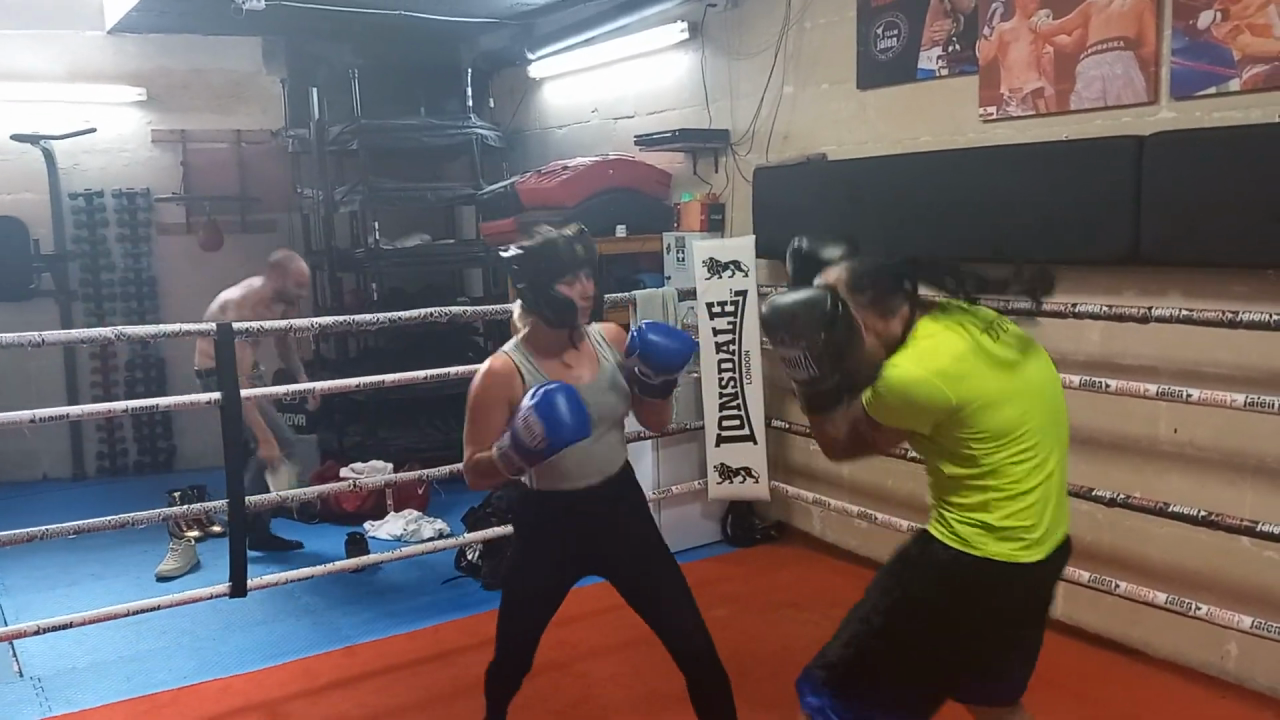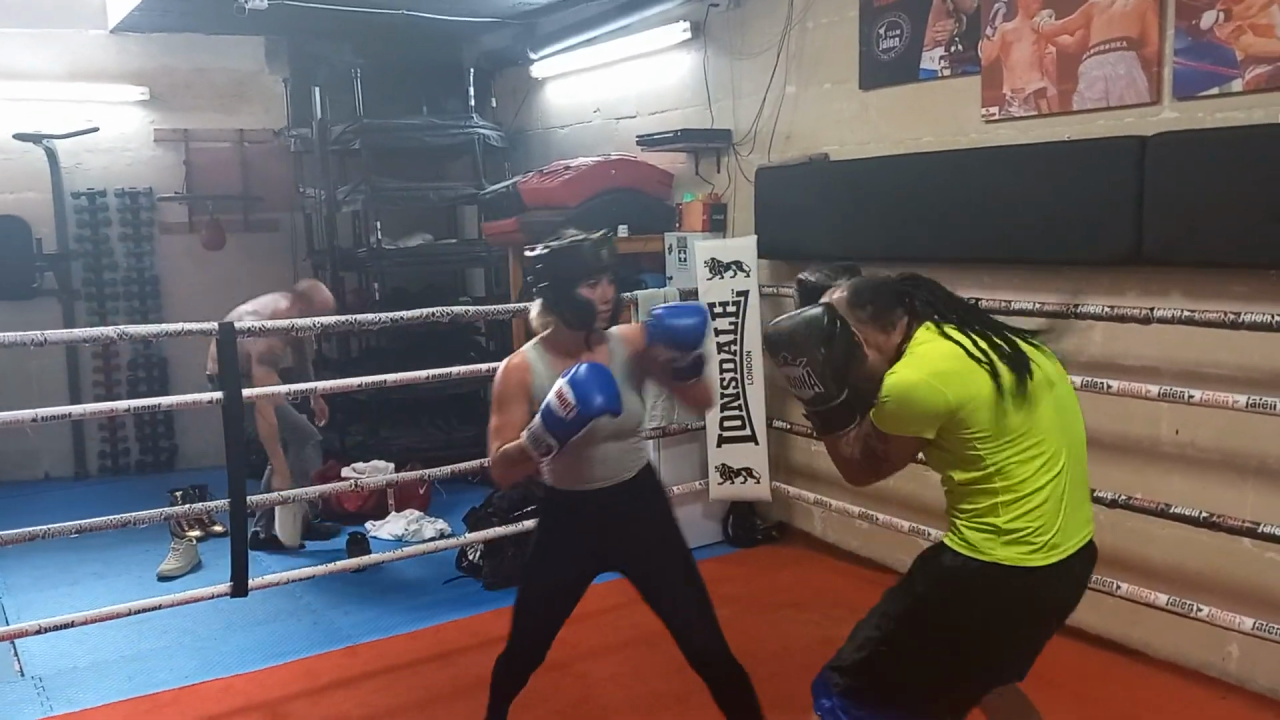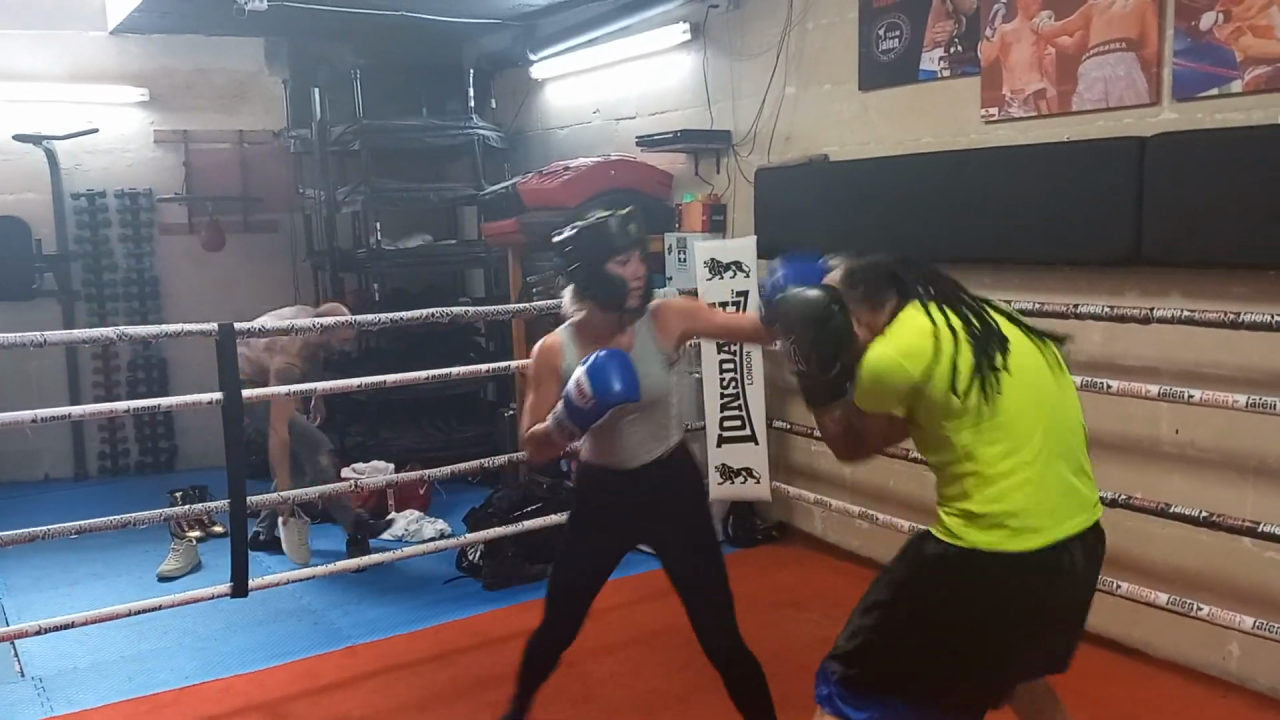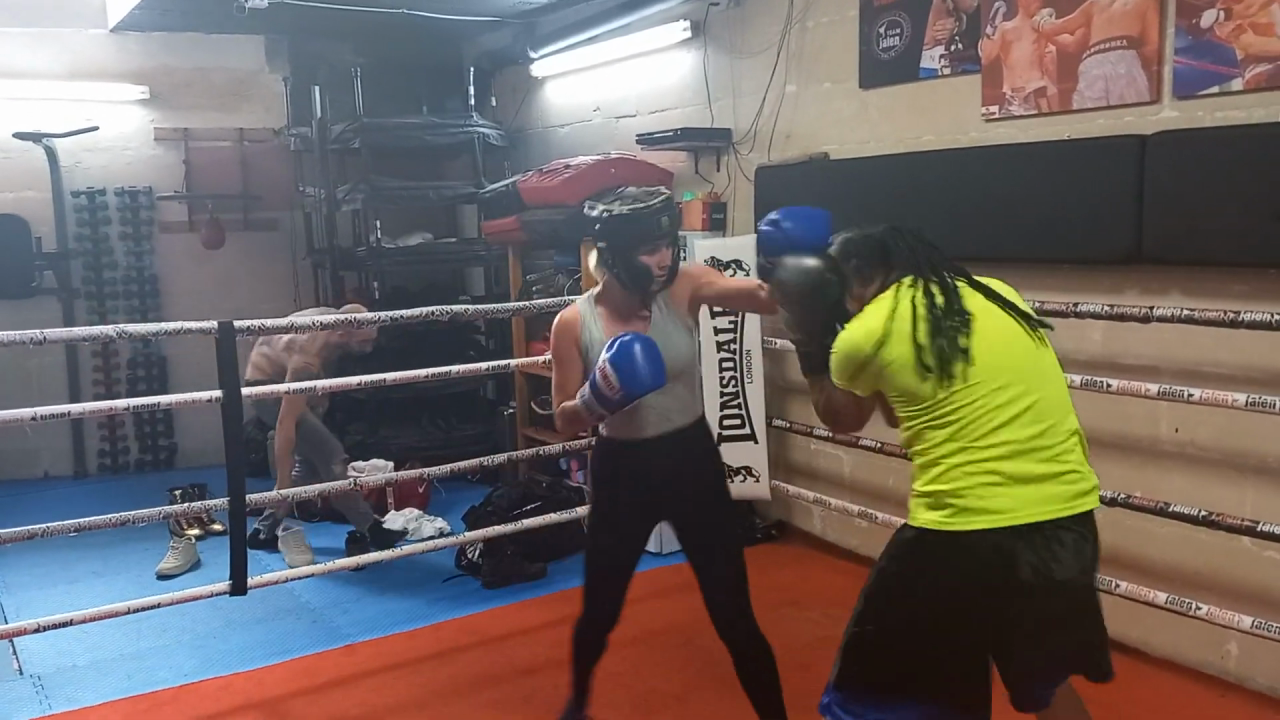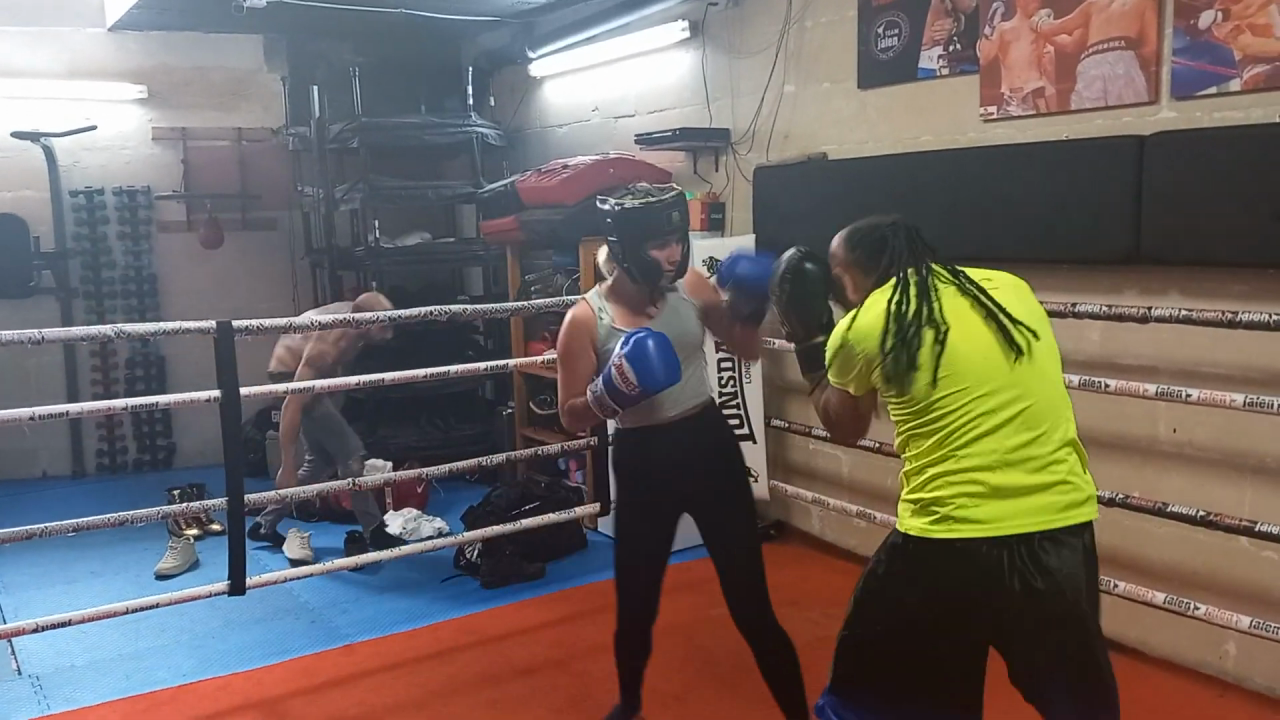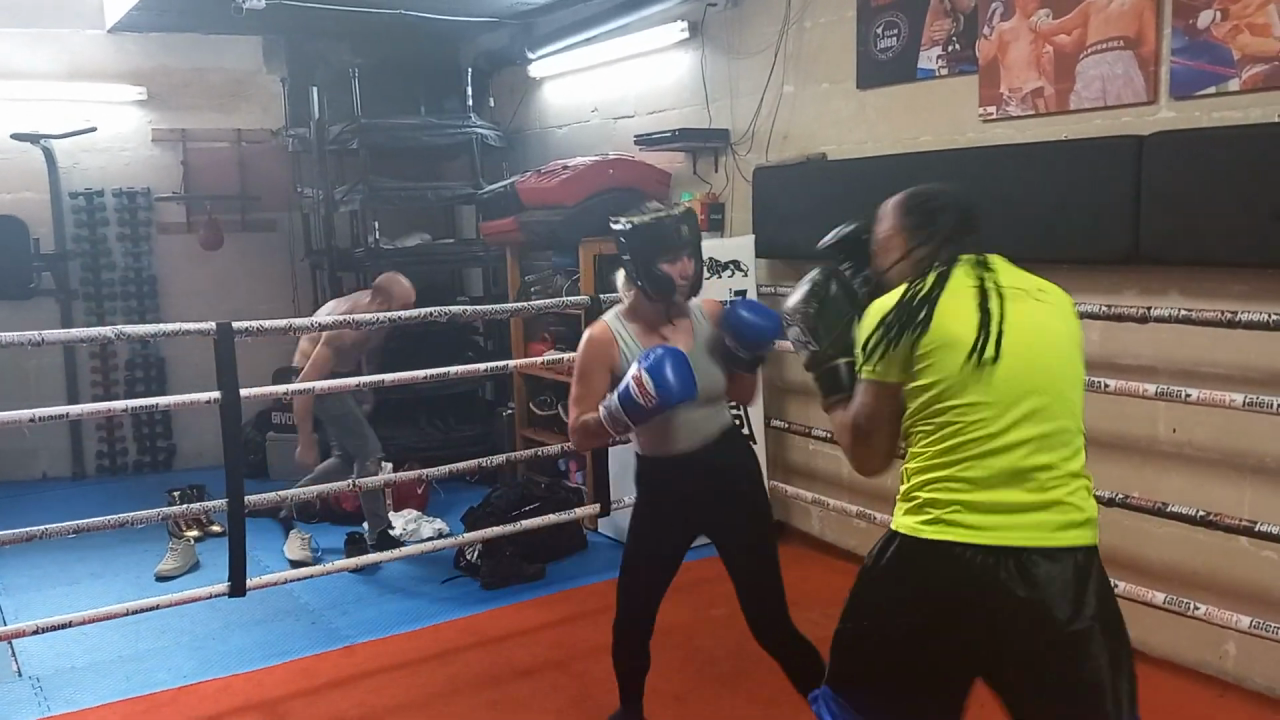
dt=0.1s
person 1, frame 1
left shoulder: (612, 341)
right shoulder: (502, 371)
left elbow: (657, 421)
right elbow: (476, 473)
left wrist: (656, 382)
right wrist: (519, 444)
left hip: (620, 510)
right hip: (547, 522)
left knee: (695, 649)
right knee: (511, 662)
person 1, frame 2
left shoulder: (634, 342)
right shoulder: (519, 370)
left elbow: (700, 401)
right elbow: (502, 470)
left wrist: (686, 359)
right wrist: (549, 429)
left hip: (642, 509)
right hip: (569, 520)
left knee: (710, 653)
right knee: (522, 653)
person 1, frame 3
left shoulder: (666, 318)
right shoulder: (554, 350)
left elbow: (751, 329)
right elbow: (533, 449)
right wrist: (571, 415)
left hip: (675, 487)
right hip: (601, 496)
left knee: (720, 638)
right knee: (557, 629)
person 1, frame 4
left shoulder: (685, 287)
right shoulder: (574, 324)
left elbow: (764, 297)
right elbow: (565, 422)
right wrist: (598, 397)
left hip: (693, 463)
right hip: (621, 473)
left knee: (734, 618)
right knee: (599, 611)
person 1, frame 5
left shoulder: (692, 287)
right shoulder: (585, 318)
left elbow: (747, 348)
right elbow: (573, 416)
left wrist: (750, 302)
right wrist: (611, 390)
left hip: (711, 450)
right hip: (643, 464)
left knee: (753, 609)
right knee: (635, 609)
person 1, frame 6
left shoulder: (710, 314)
right shoulder: (604, 337)
left elbow: (741, 394)
right elbow: (581, 434)
left wrist: (749, 358)
right wrist: (625, 405)
left hip: (729, 473)
right hip: (662, 485)
left knee: (771, 625)
right knee: (631, 618)
person 2, frame 1
left shoulder: (916, 375)
right shoulder: (973, 321)
left elbow: (844, 442)
left wrist: (811, 373)
left hip: (973, 564)
right hip: (1036, 552)
person 2, frame 2
left shoulder: (915, 380)
right shoulder: (985, 337)
left elbow: (861, 466)
left wrist: (819, 391)
left hip: (991, 568)
right hip: (1065, 556)
right knee: (982, 679)
person 2, frame 3
left shoulder: (889, 357)
right shoulder: (990, 316)
left elbow: (850, 445)
left wrist: (811, 367)
left hip: (982, 557)
right knee: (1017, 677)
person 2, frame 4
left shoulder: (864, 335)
right shoulder: (997, 295)
left elbow: (842, 417)
left wrist: (811, 335)
left hip: (960, 543)
right hip: (1068, 527)
person 2, frame 5
left shoulder: (859, 330)
right shoulder: (1009, 289)
left elbow: (842, 424)
left wrist: (806, 339)
left hip: (942, 552)
right hip: (1058, 541)
person 2, frame 6
left shoulder: (892, 314)
right shoulder: (1052, 300)
left elbow: (868, 456)
left wrist: (829, 365)
left hip: (937, 558)
right hip: (1060, 557)
person 3, frame 1
left shoulder: (276, 297)
right shoulder: (244, 308)
left elbow: (284, 342)
right elbow: (239, 382)
left wrist: (302, 378)
right wrist: (264, 439)
left hip: (247, 369)
right hip: (218, 373)
left knee: (273, 444)
right knee: (279, 443)
left ankle: (260, 530)
right ankle: (256, 524)
person 3, frame 2
left shoulder: (291, 311)
right shoulder: (268, 337)
left elbow: (301, 350)
right elbow: (263, 410)
left wrist: (315, 394)
right wrist: (280, 470)
left hip: (252, 373)
left knee: (291, 449)
right knee: (306, 438)
left ankle: (264, 530)
right ankle: (300, 520)
person 3, frame 3
left shoulder: (318, 319)
right shoulder: (288, 356)
right elbow: (278, 428)
left wrist: (318, 397)
right wrist: (282, 488)
left hip: (267, 381)
right hip: (250, 387)
left knee: (300, 459)
right knee: (317, 450)
left ankle: (264, 531)
right ankle: (355, 525)
person 3, frame 4
right shoulder: (306, 358)
right elbow: (286, 427)
left wrist: (320, 392)
right wrist: (282, 486)
left hip: (283, 379)
right hip: (268, 386)
left knee: (310, 462)
right knee: (331, 456)
left ankle: (265, 531)
right ankle: (368, 531)
person 3, frame 5
left shoulder: (355, 325)
right shoulder: (326, 346)
right elbow: (291, 409)
right wrist: (287, 468)
left hip: (316, 378)
right hip: (292, 380)
left knee: (320, 462)
right knee: (351, 453)
left ankle: (265, 524)
right ankle: (374, 535)
person 3, frame 6
left shoulder: (376, 307)
right shoulder: (346, 329)
right elbow: (305, 386)
left wrist: (366, 388)
right wrist: (306, 443)
left hip: (344, 372)
right hip: (319, 377)
left knee: (349, 457)
right knee: (368, 453)
left ankle: (288, 508)
right ankle: (379, 535)
